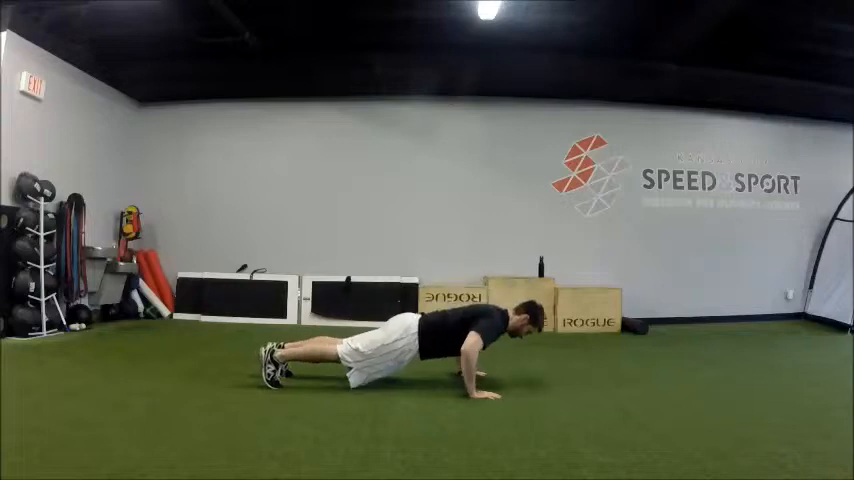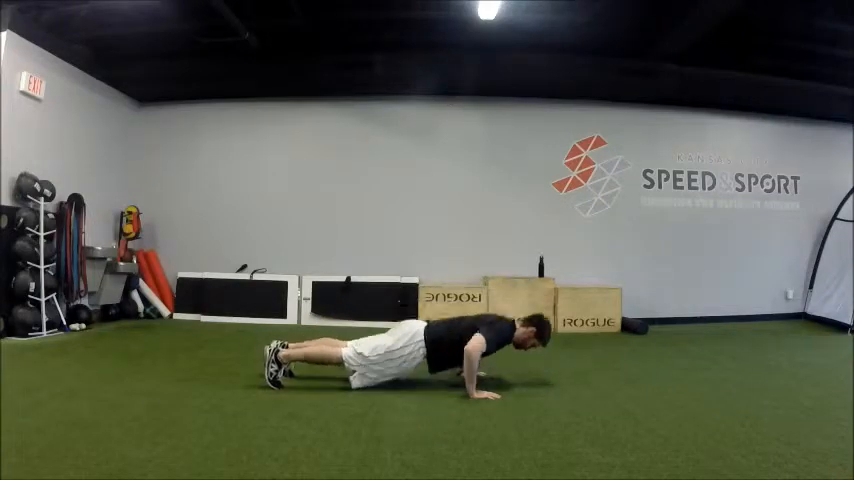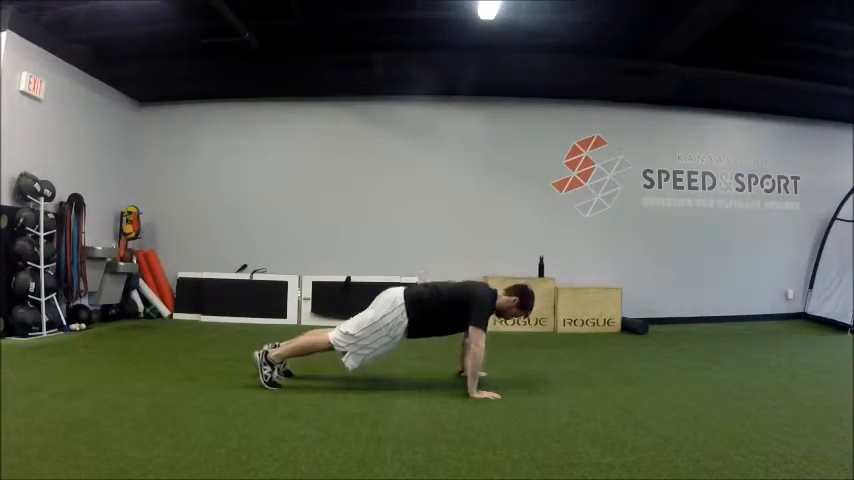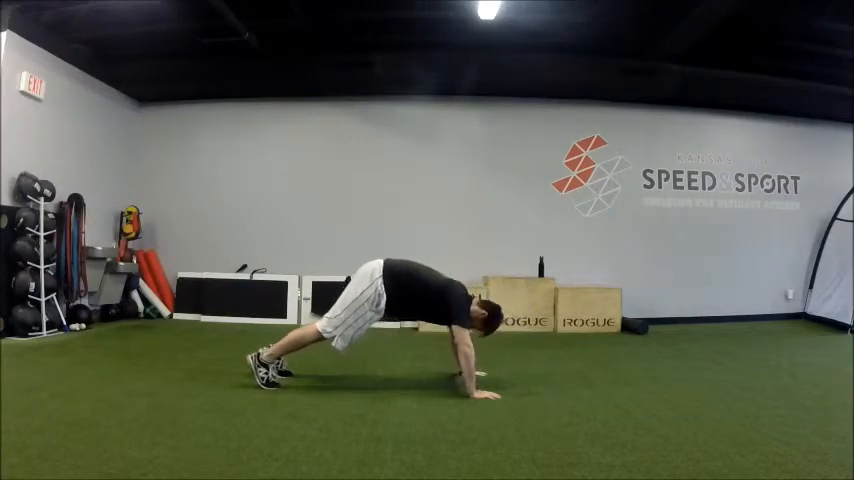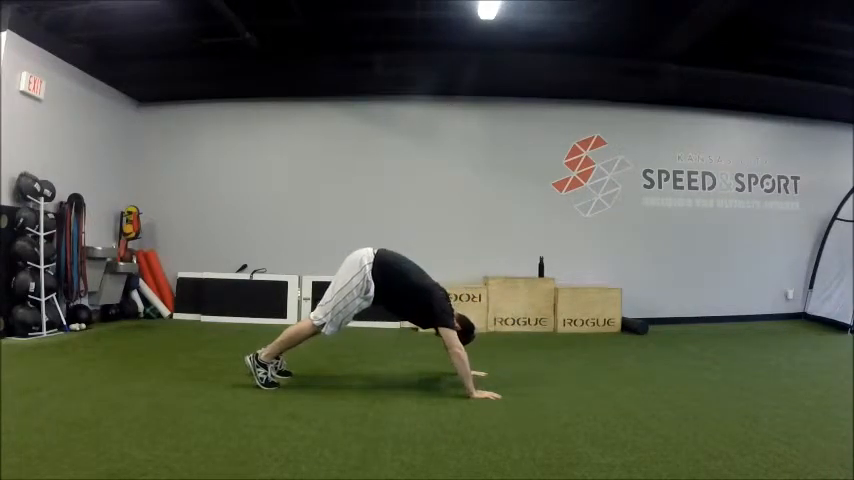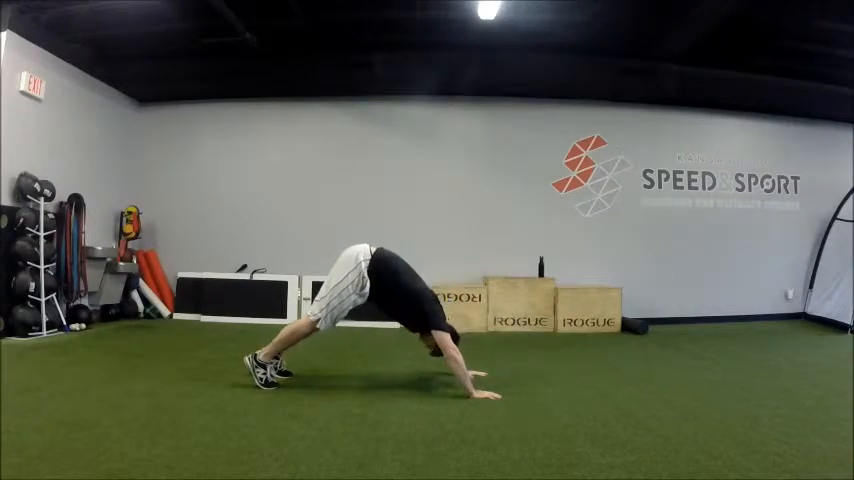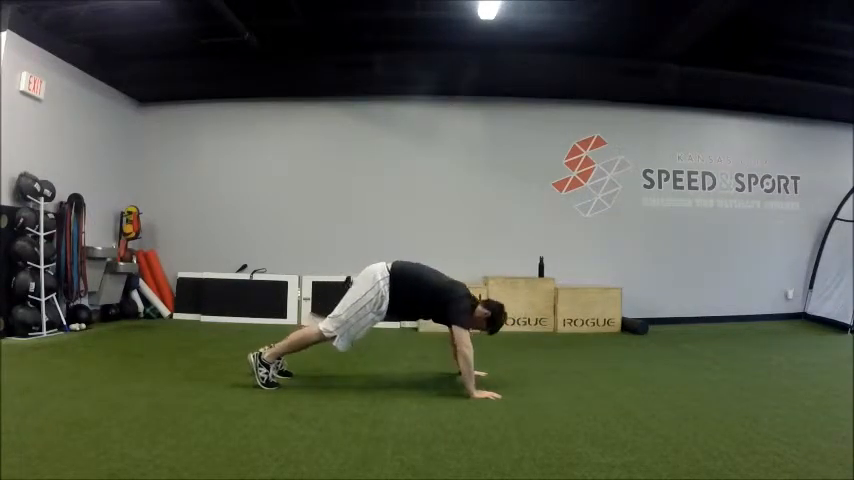
dt=0.7s
person 1, frame 1
left shoulder: (492, 314)
right shoulder: (495, 321)
right elbow: (469, 350)
left wrist: (465, 369)
right wrist: (472, 391)
left hip: (410, 327)
right hip: (410, 338)
left knee: (343, 347)
right knee: (344, 355)
left ankle: (281, 348)
right ankle: (278, 355)
person 1, frame 2
left shoulder: (498, 323)
right shoulder: (502, 329)
right elbow: (471, 350)
left wrist: (467, 370)
right wrist: (472, 389)
left hip: (416, 333)
right hip: (416, 344)
left knee: (347, 348)
right knee: (346, 357)
left ankle: (285, 348)
right ankle: (282, 358)
person 1, frame 3
left shoulder: (480, 295)
right shoulder: (484, 299)
left elbow: (467, 337)
right elbow: (477, 345)
left wrist: (465, 369)
right wrist: (474, 390)
left hip: (401, 305)
right hip: (400, 311)
left knee: (339, 336)
right knee: (338, 340)
left ankle: (277, 349)
right ankle: (273, 357)
person 1, frame 4
left shoulder: (454, 299)
right shoulder: (459, 299)
left elbow: (456, 341)
right elbow: (464, 346)
left wrist: (465, 370)
right wrist: (473, 390)
left hip: (380, 280)
right hip: (377, 283)
left knee: (328, 327)
right knee: (327, 329)
left ankle: (273, 354)
right ankle: (264, 358)
person 1, frame 5
left shoulder: (435, 304)
right shoulder: (439, 305)
left elbow: (451, 348)
right elbow: (455, 348)
left wrist: (465, 370)
right wrist: (472, 391)
left hip: (369, 268)
right hip: (366, 270)
left knee: (321, 321)
right knee: (320, 321)
left ankle: (272, 356)
right ankle: (263, 358)
person 1, frame 6
left shoulder: (425, 310)
right shoulder: (429, 309)
left elbow: (449, 352)
right elbow: (451, 351)
left wrist: (462, 371)
right wrist: (473, 392)
left hip: (364, 263)
right hip: (362, 265)
left knee: (319, 319)
right knee: (317, 318)
left ankle: (272, 357)
right ankle: (261, 359)
person 1, frame 7
left shoulder: (457, 299)
right shoulder: (461, 301)
left elbow: (456, 343)
right elbow: (464, 347)
left wrist: (464, 369)
right wrist: (473, 391)
left hip: (384, 282)
right hip: (381, 285)
left knee: (329, 330)
right knee: (330, 330)
left ankle: (274, 353)
right ankle: (266, 358)
